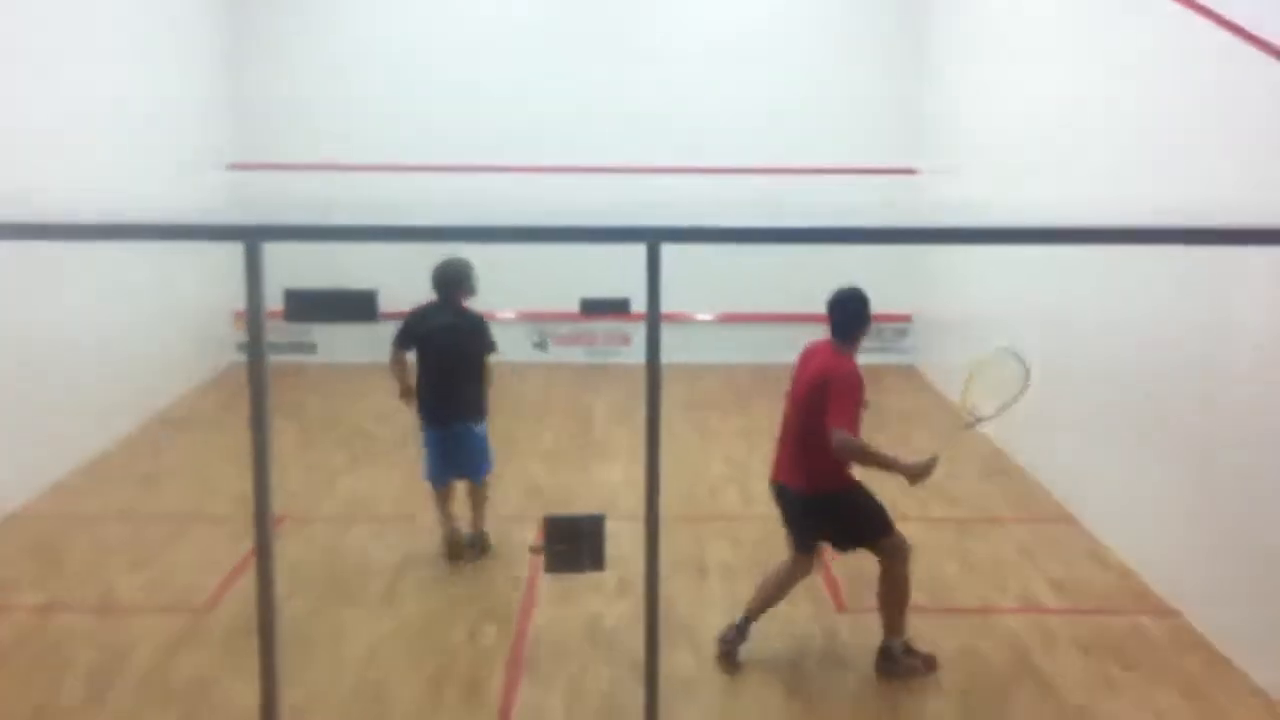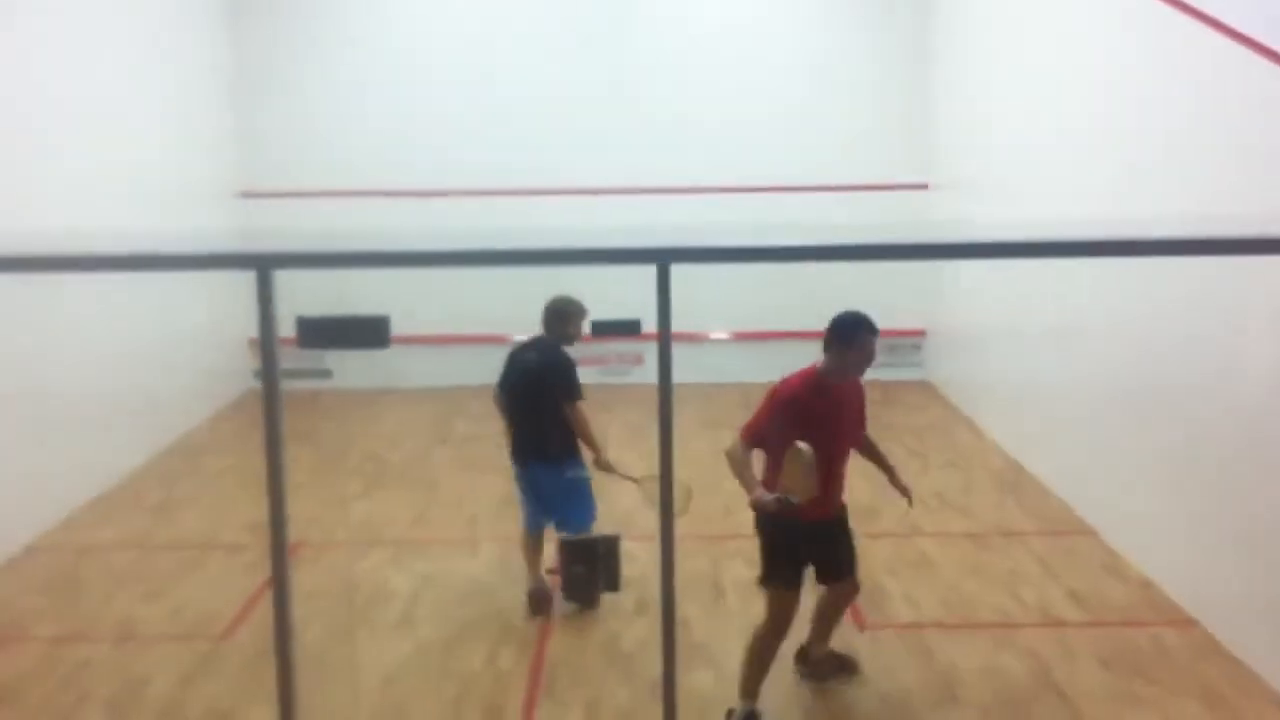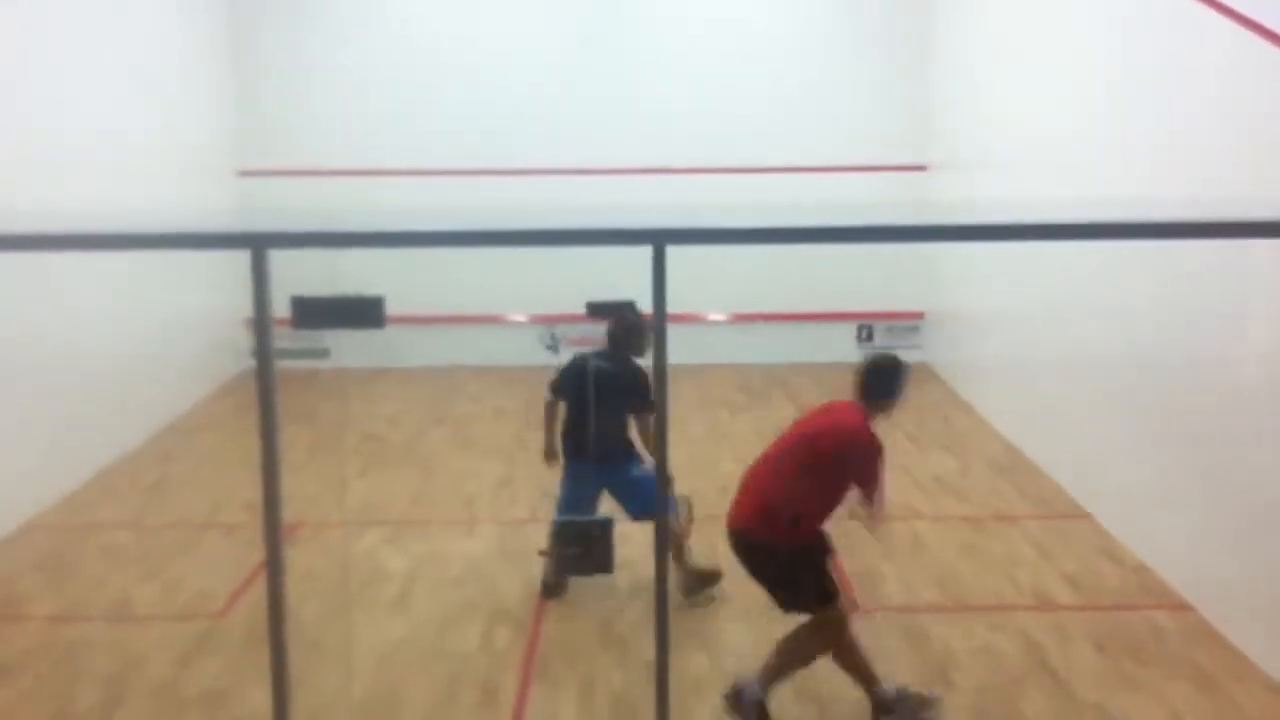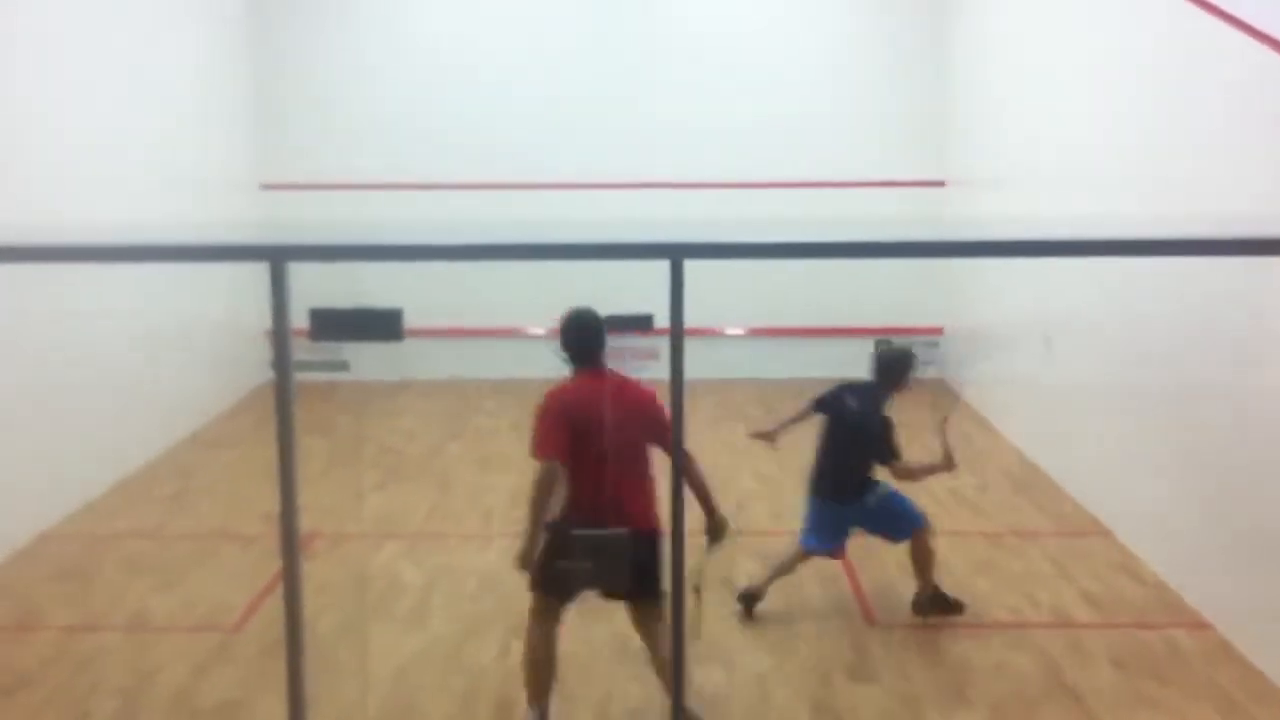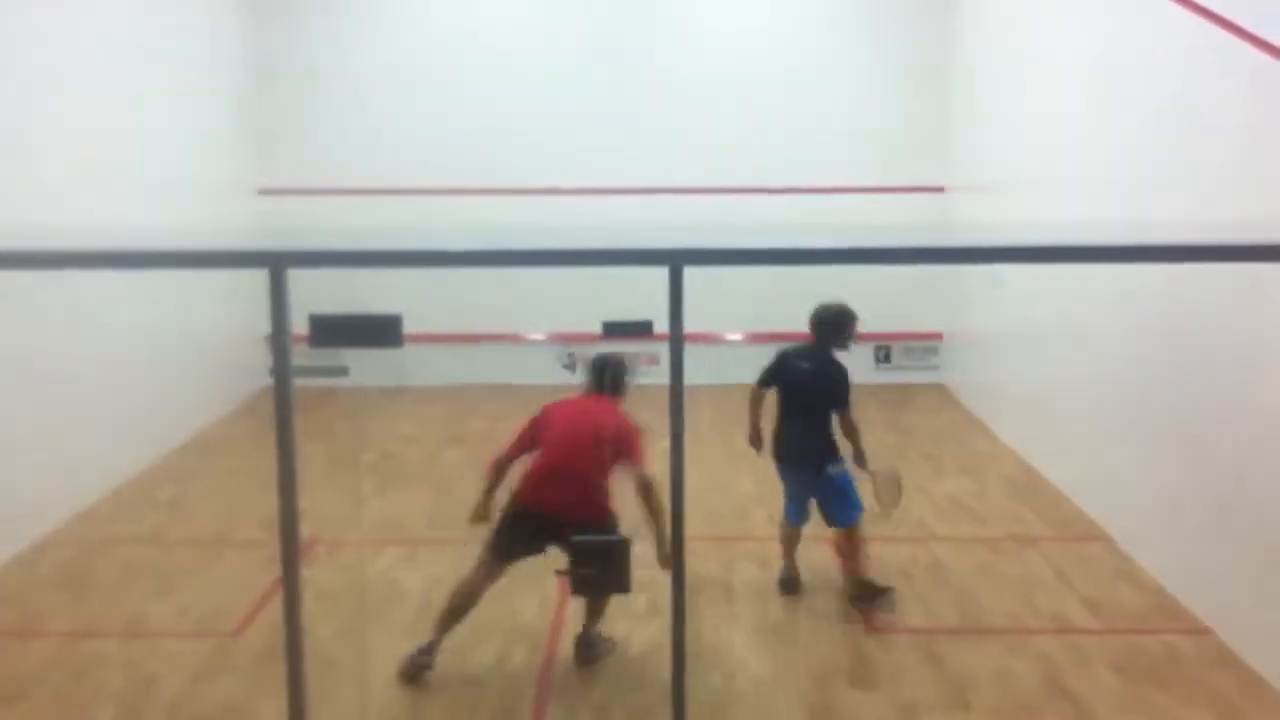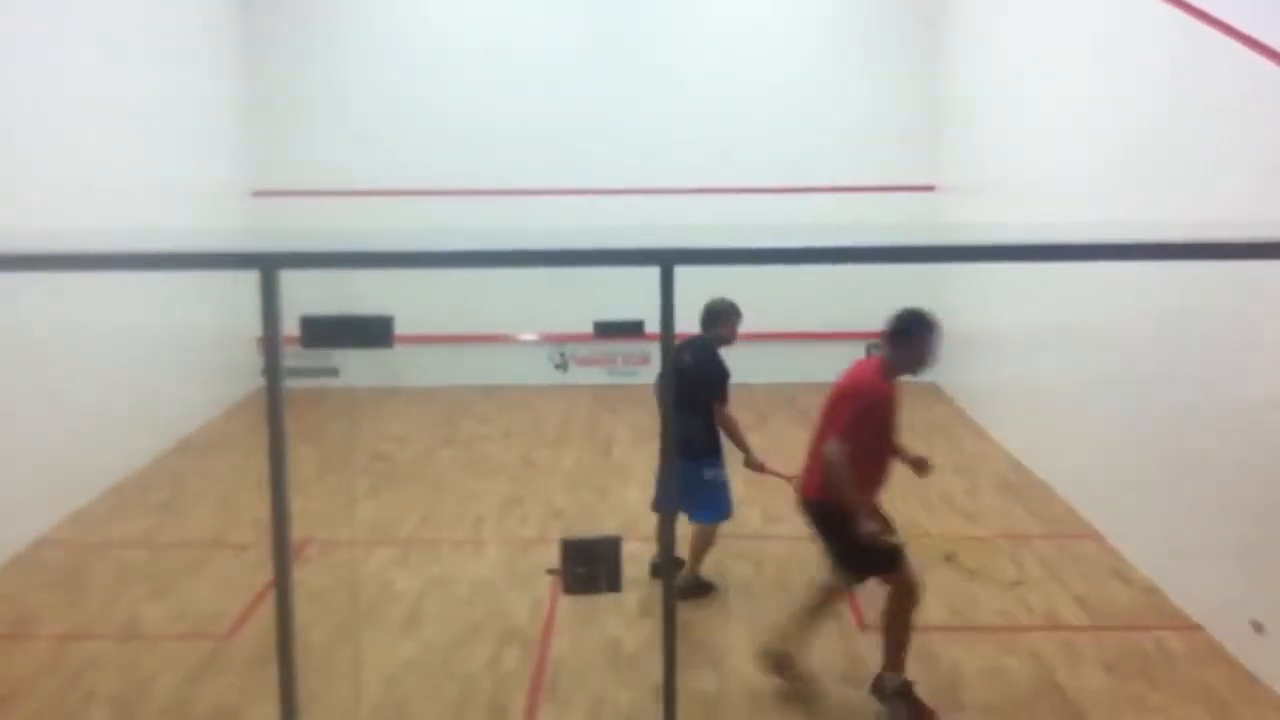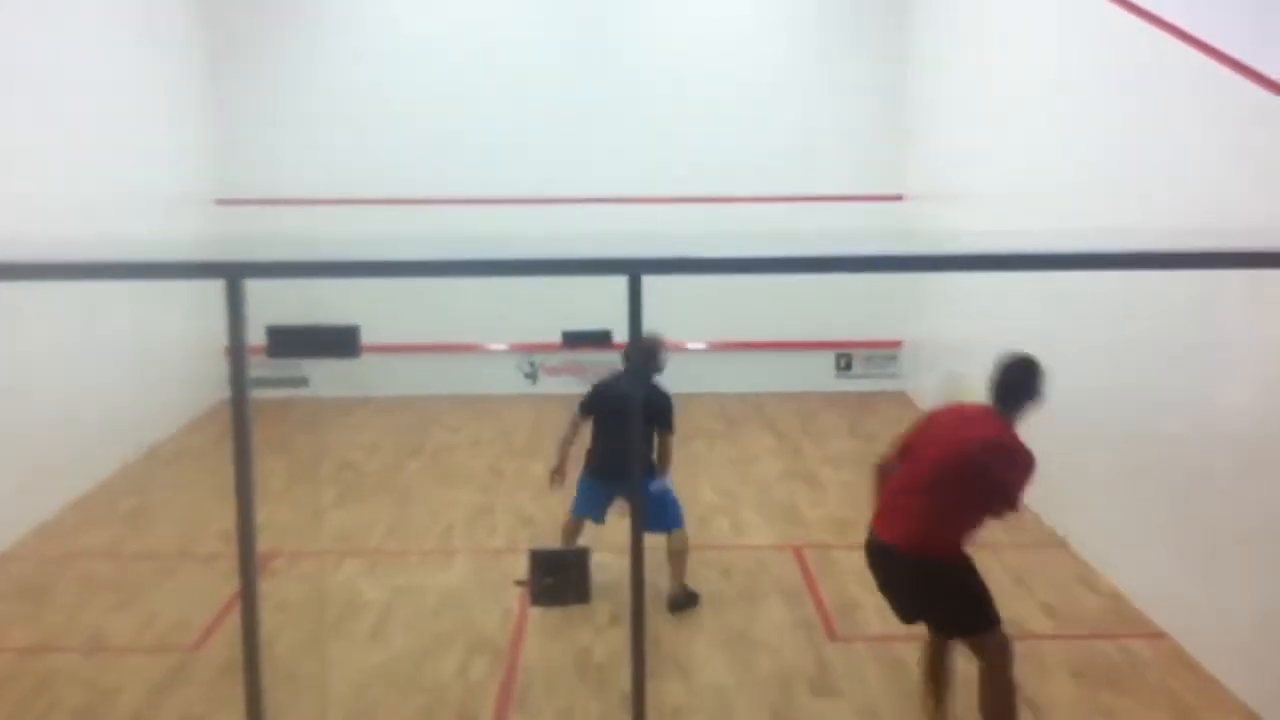
dt=0.7s
person 1, frame 1
left shoulder: (814, 352)
right shoulder: (845, 372)
right elbow: (843, 443)
right wrist: (902, 467)
left hip: (788, 479)
right hip: (822, 485)
left knee: (800, 560)
right knee: (895, 551)
left ankle: (737, 631)
right ankle: (894, 651)
person 1, frame 2
left shoulder: (852, 390)
right shoulder: (790, 393)
right elbow: (738, 448)
left wrist: (890, 472)
right wrist: (754, 490)
left hip: (828, 510)
right hip: (784, 513)
left knee: (846, 588)
right knee: (780, 615)
left ankle: (813, 654)
person 1, frame 3
left shoulder: (830, 414)
right shoulder: (862, 440)
right elbow: (872, 499)
right wrist: (876, 513)
left hip: (749, 524)
right hip: (774, 532)
left knee: (830, 612)
right knee: (831, 621)
person 1, frame 4
left shoulder: (558, 402)
right shoulder: (641, 395)
left elbow: (549, 475)
right elbow: (682, 457)
left wrist: (530, 539)
right wrist: (712, 513)
left hip: (581, 525)
right hip: (639, 525)
left knee: (543, 619)
right knee: (654, 626)
person 1, frame 5
left shoulder: (554, 411)
right shoulder: (623, 425)
left elbow: (504, 459)
right elbow: (643, 480)
left wrist: (485, 500)
right wrist: (662, 540)
left hip: (532, 503)
right hip: (586, 512)
left knee: (483, 573)
left ankle: (430, 650)
right ankle: (588, 638)
person 1, frame 6
left shoulder: (872, 374)
right shoulder: (869, 387)
right elbow: (833, 454)
left wrist: (902, 453)
right wrist: (863, 516)
left hip: (832, 496)
right hip: (837, 501)
left knee: (844, 579)
right knee: (905, 586)
left ankle: (783, 645)
right ankle: (891, 683)
person 1, frame 7
left shoulder: (946, 415)
right shoulder: (1017, 456)
left elbow: (886, 467)
right elbow: (999, 509)
left hip: (882, 543)
right hip: (931, 554)
left knee: (940, 633)
right knee: (996, 653)
person 2, frame 1
left shoulder: (418, 317)
right shoulder: (472, 323)
left elbow: (397, 352)
right elbow: (483, 367)
left wrist: (405, 384)
right wrist: (482, 393)
left hip: (431, 410)
right hip: (466, 410)
left knee: (439, 474)
right knee: (477, 472)
left ankle: (450, 534)
right ankle: (476, 533)
person 2, frame 2
left shoulder: (518, 354)
right shoulder: (560, 362)
left elbow: (500, 398)
right elbow: (573, 413)
right wrist: (598, 452)
left hip: (525, 452)
right hip: (558, 455)
left knee: (534, 521)
right knee: (578, 520)
left ankle: (536, 586)
person 2, frame 3
left shoulder: (579, 364)
right shoulder: (635, 375)
left elbow: (551, 403)
right elbow: (646, 426)
left wrist: (549, 442)
left hip: (578, 458)
right hip: (617, 458)
left knee: (567, 518)
right knee: (667, 509)
left ankle: (552, 577)
right ankle: (686, 574)
person 2, frame 4
left shoulder: (848, 392)
right shoulder: (878, 423)
left elbow: (811, 409)
right elbow: (901, 471)
left wrist: (777, 431)
right wrist: (940, 465)
left hip: (824, 488)
right hip: (855, 492)
left knee: (808, 547)
right knee: (918, 528)
left ankle: (757, 589)
right ankle: (927, 597)
person 2, frame 5
left shoulder: (785, 358)
right shoulder: (835, 372)
left elbow: (757, 393)
right elbow: (846, 421)
left wrist: (755, 429)
right wrist: (861, 455)
left hip: (785, 451)
right hip: (819, 455)
left knee: (795, 511)
right knee: (848, 518)
left ankle: (788, 573)
right ankle: (857, 584)
person 2, frame 6
left shoulder: (682, 349)
right shoulder: (714, 364)
left elbow: (661, 387)
right elbow: (722, 415)
right wrist: (748, 454)
left hip: (673, 441)
right hip: (700, 449)
left knee: (669, 503)
right knee: (710, 515)
left ankle: (661, 558)
right ankle: (689, 577)
person 2, frame 7
left shoulder: (603, 388)
right shoulder: (659, 397)
left elbow: (575, 424)
right elbow: (665, 444)
left wrist: (561, 461)
right wrist: (660, 475)
left hip: (599, 470)
right hip: (639, 472)
left knee: (577, 513)
right knee: (675, 526)
right ankle: (678, 590)
